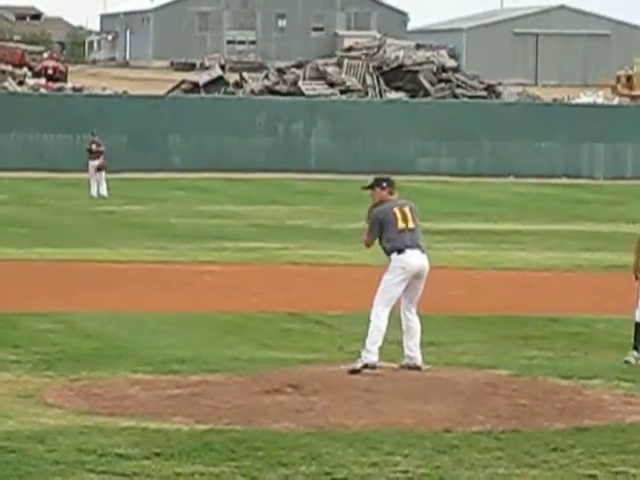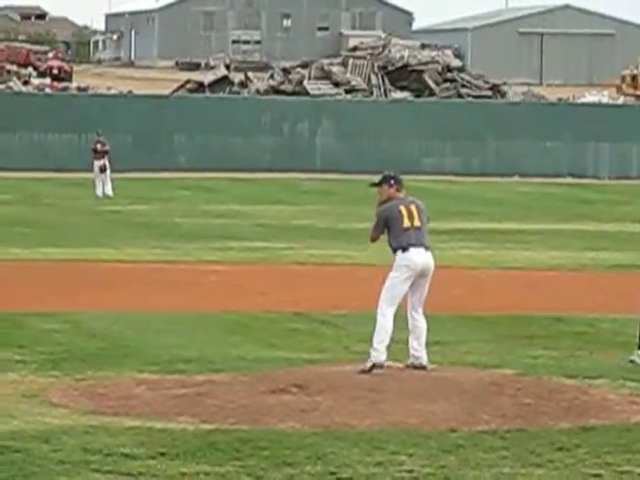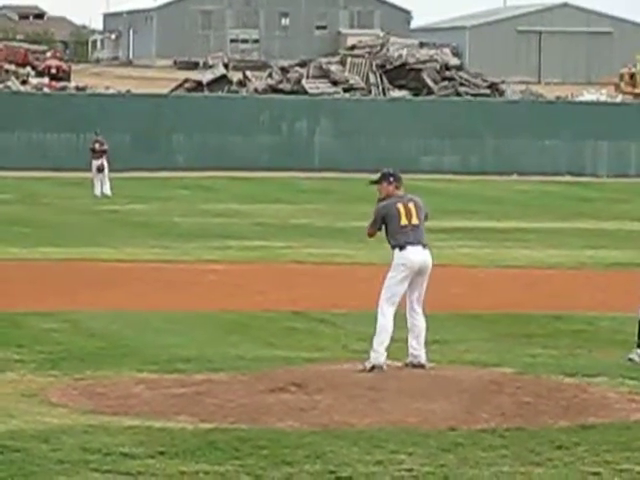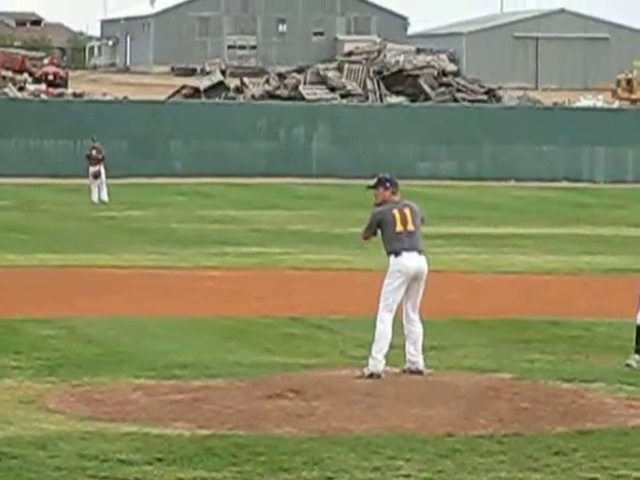
dt=0.1s
person 1, frame 1
left shoulder: (379, 212)
right shoulder: (410, 206)
left elbow: (368, 243)
left wrist: (370, 224)
left hip: (403, 260)
right hip: (421, 259)
left knee: (380, 308)
right knee: (409, 310)
left ankle: (369, 356)
right ankle: (414, 358)
person 1, frame 2
left shoulder: (385, 209)
right shoulder: (418, 204)
left elbow: (373, 238)
left hip: (408, 257)
right hip: (427, 257)
left knee: (386, 306)
right knee: (416, 309)
left ankle: (377, 356)
right ankle: (419, 358)
person 1, frame 3
left shoulder: (384, 207)
right shoulder: (417, 201)
left elbow: (370, 233)
left hip: (405, 256)
right hip: (424, 255)
left knee: (386, 306)
right knee: (415, 308)
left ankle: (378, 357)
right ankle: (418, 357)
person 1, frame 4
left shoulder: (380, 212)
right shoulder: (414, 207)
left elbow: (366, 236)
left hip: (401, 261)
right hip: (420, 260)
left knee: (385, 313)
right knee: (412, 313)
left ankle: (376, 365)
right ankle: (415, 363)
